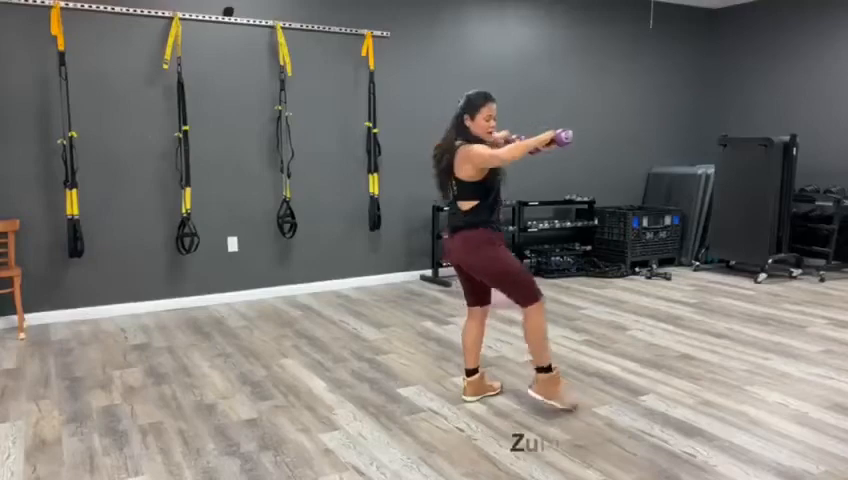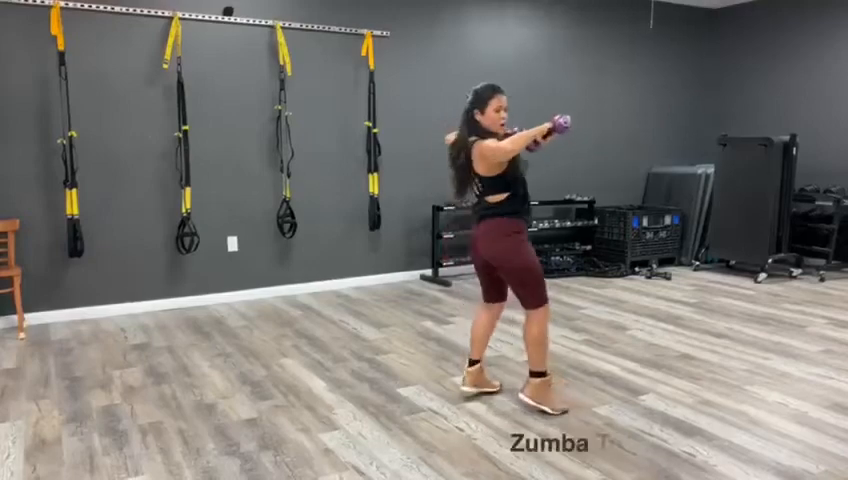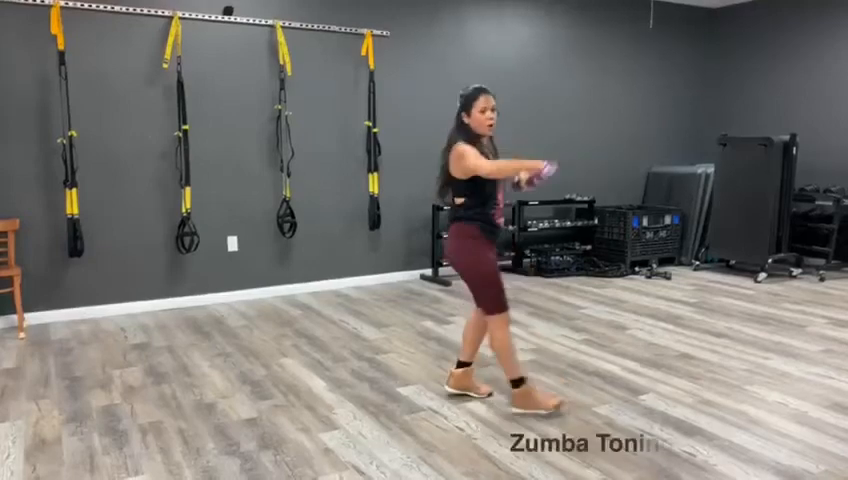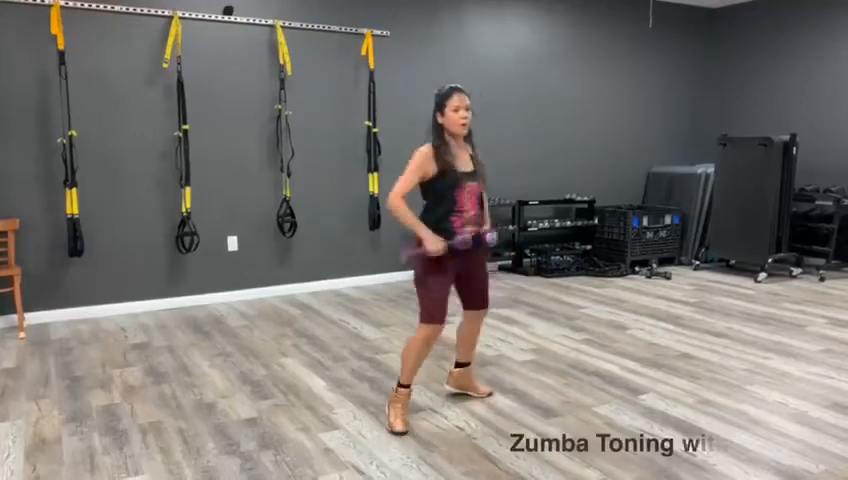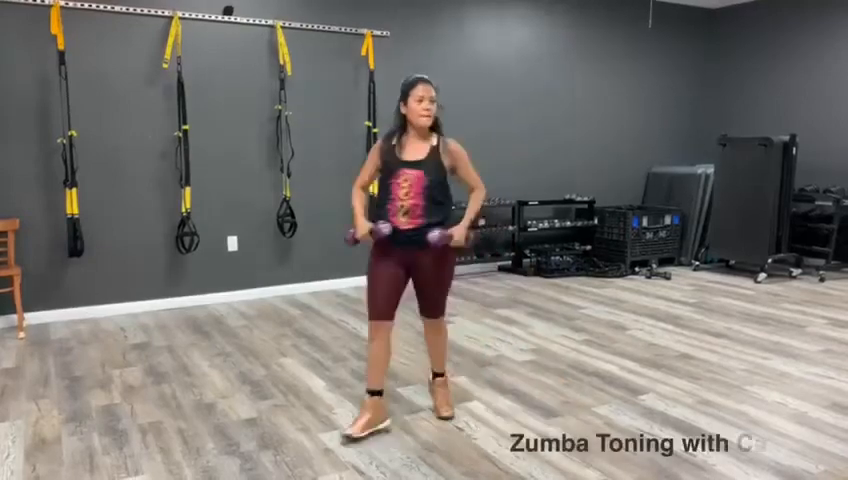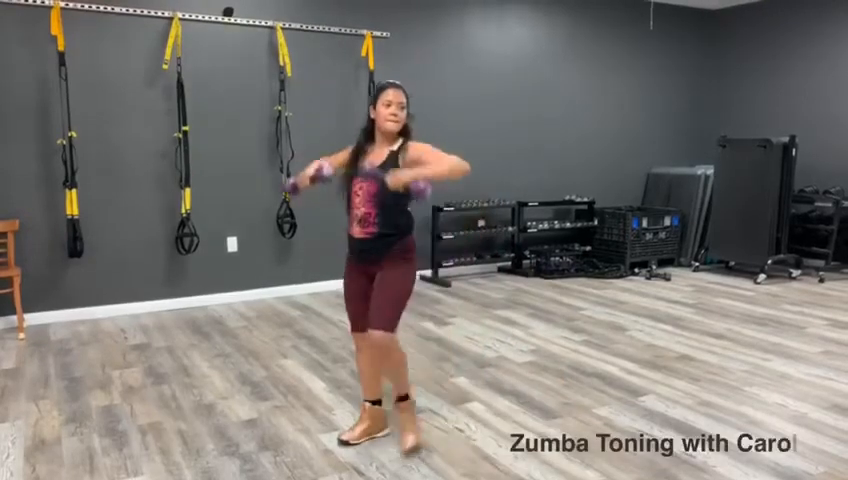
dt=0.3s
person 1, frame 1
left shoulder: (456, 148)
right shoulder: (471, 153)
right elbow: (503, 156)
left wrist: (501, 138)
right wrist: (541, 139)
left hip: (458, 242)
right hip: (480, 243)
left knee: (477, 309)
right knee: (533, 302)
left ankle: (473, 381)
right ankle: (547, 380)
person 1, frame 2
left shoulder: (470, 143)
right shoulder: (487, 148)
right elbow: (508, 148)
right wrist: (541, 129)
left hip: (484, 235)
right hip: (506, 235)
left knee: (492, 302)
right knee: (538, 308)
left ankle: (474, 372)
right ankle: (538, 386)
person 1, frame 3
left shoulder: (484, 145)
right shoulder: (463, 150)
left elbow: (496, 170)
right elbow: (488, 169)
left wrist: (521, 174)
right wrist: (530, 164)
left hip: (479, 239)
right hip: (468, 241)
left knee: (486, 309)
right knee: (498, 315)
left ankle: (461, 375)
right ankle: (521, 392)
person 1, frame 4
left shoulder: (473, 154)
right shoulder: (428, 154)
right elbow: (396, 199)
left wrist: (486, 224)
right wrist: (425, 235)
left hip: (471, 248)
right hip: (437, 252)
left knee: (477, 312)
right knee: (431, 327)
left ankle: (461, 374)
right ankle: (399, 397)
person 1, frame 5
left shoulder: (448, 149)
right shoulder: (385, 147)
left elbow: (478, 189)
right elbow: (360, 187)
left wrist: (463, 226)
right wrist: (360, 220)
left hip: (433, 249)
right hip: (389, 249)
left knee: (433, 321)
right knee: (378, 325)
left ankle: (439, 383)
right ankle: (374, 408)
person 1, frame 6
left shoulder: (412, 152)
right shoulder: (357, 151)
left elbow: (461, 167)
right elbow: (326, 165)
left wrist: (413, 173)
right wrist: (311, 171)
left hip: (395, 257)
right hip: (358, 258)
left knee: (380, 336)
right knee: (361, 338)
left ankle: (405, 408)
right ankle: (373, 416)
